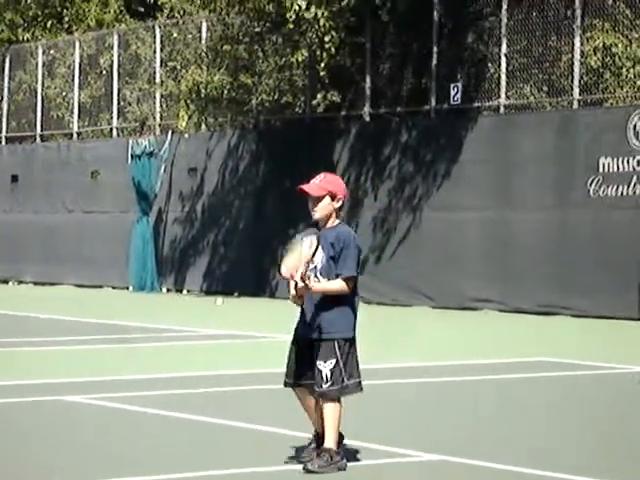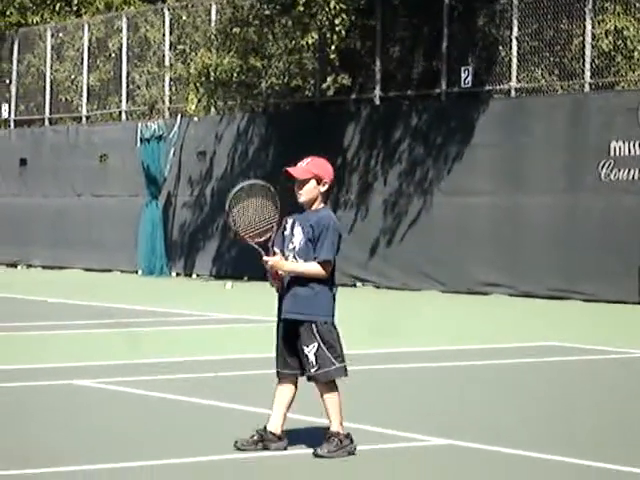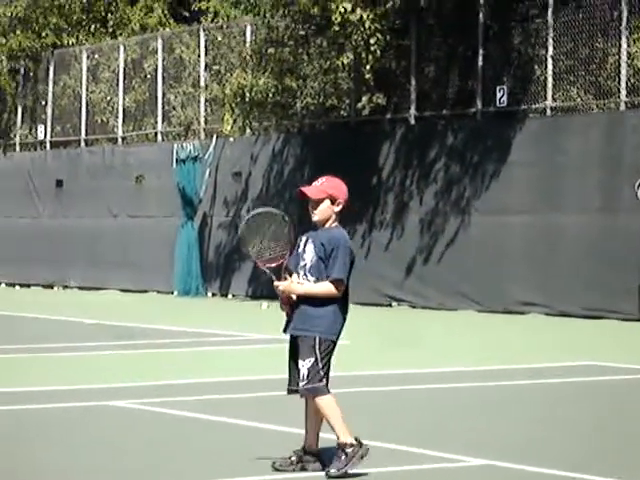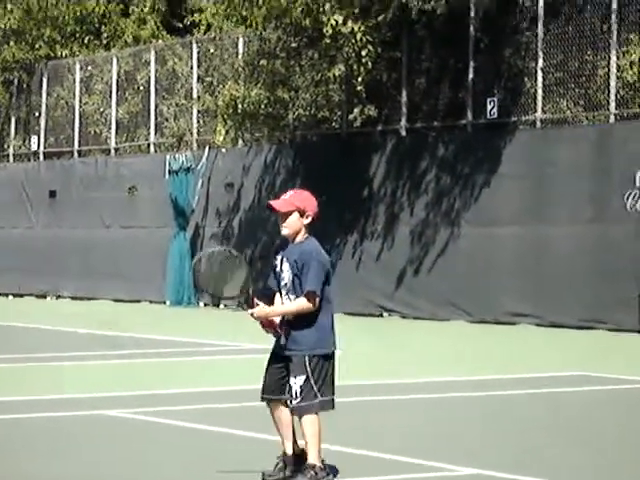
dt=0.4s
person 1, frame 1
left shoulder: (346, 238)
left elbow: (345, 283)
right elbow: (297, 272)
left wrist: (315, 286)
right wrist: (296, 288)
left hip: (334, 327)
right hip: (307, 324)
left knee: (329, 389)
right knee: (298, 381)
left ankle: (332, 451)
right ankle: (324, 437)
person 1, frame 2
left shoulder: (326, 222)
right shoulder: (294, 218)
left elbow: (322, 268)
left wrist: (284, 266)
right wrist: (274, 270)
left hip: (313, 311)
right hip: (289, 308)
left knee: (321, 373)
right knee: (287, 371)
left ankle: (339, 435)
right ankle: (273, 432)
person 1, frame 3
left shoulder: (338, 240)
right shoulder: (307, 237)
left elbow: (336, 287)
right elbow: (295, 275)
left wrist: (296, 289)
right wrist: (287, 293)
left hip: (321, 326)
right hip: (302, 323)
left knee: (316, 387)
right knee: (309, 388)
left ankle: (349, 445)
right ankle: (310, 452)
person 1, frame 4
left shoulder: (311, 255)
right shoulder: (284, 252)
left elbow: (310, 302)
left wrist: (271, 313)
right wrist: (272, 315)
left hip: (309, 343)
right hip: (288, 340)
left knee: (305, 404)
right knee: (274, 395)
right ankle: (291, 455)
